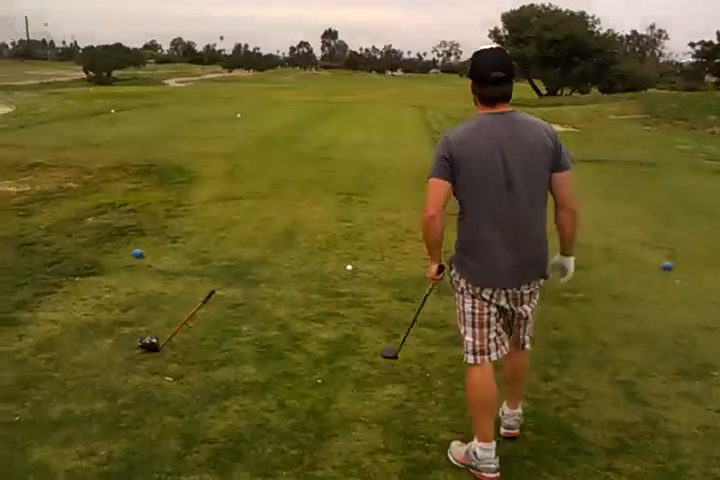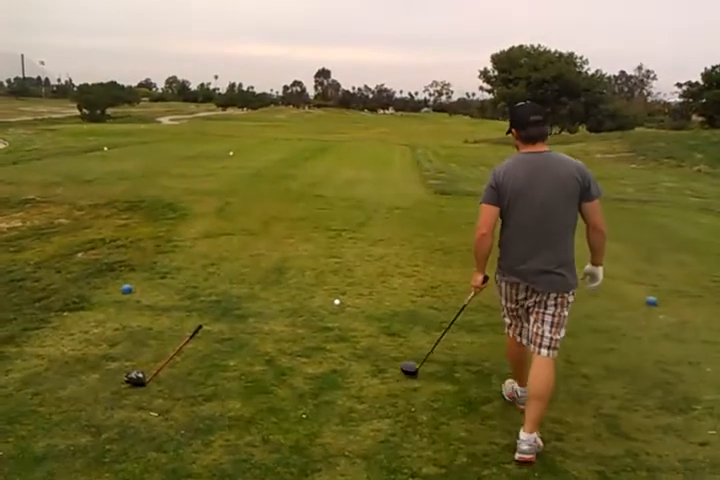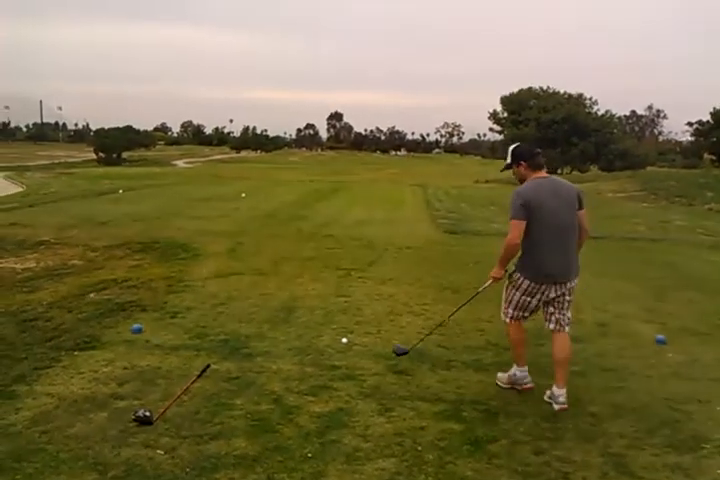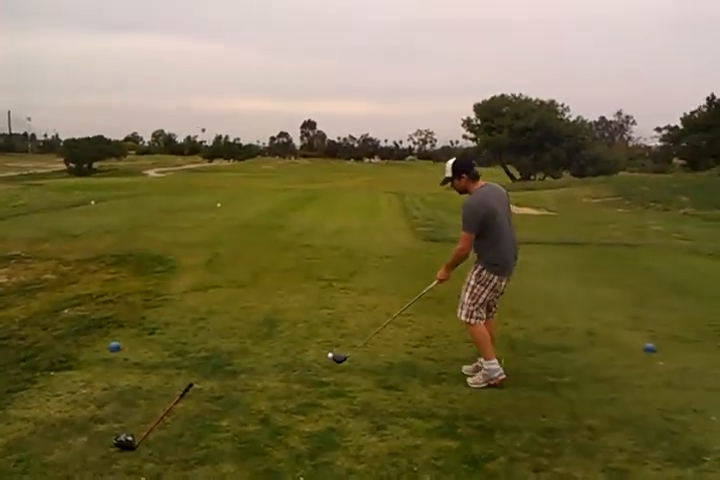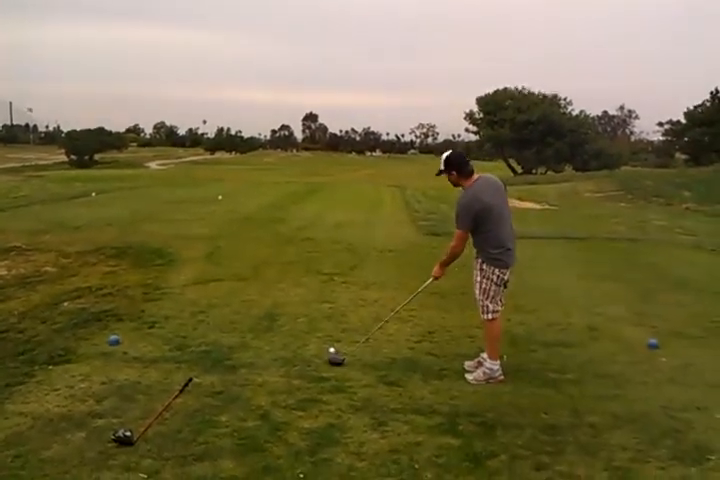
dt=1s
person 1, frame 1
left shoulder: (455, 141)
right shoulder: (545, 134)
left elbow: (433, 213)
right elbow: (567, 205)
left wrist: (434, 260)
right wrist: (567, 252)
left hip: (475, 271)
right hip: (529, 268)
left knee: (479, 359)
right knee: (519, 343)
right ankle: (512, 415)
person 1, frame 2
left shoulder: (502, 173)
right shoulder: (576, 170)
left elbow: (484, 231)
right elbow: (597, 226)
left wrist: (479, 271)
right wrist: (596, 264)
left hip: (513, 276)
right hip: (557, 280)
left knee: (516, 336)
right knee: (544, 354)
left ankle: (520, 388)
right ankle: (529, 437)
person 1, frame 3
left shoulder: (523, 193)
right shoulder: (571, 189)
left elbow: (515, 239)
right elbow: (584, 229)
left wrist: (500, 266)
left hip: (531, 274)
right hip: (565, 274)
left knee: (513, 318)
right knee: (560, 330)
left ankle: (520, 374)
right ankle: (559, 392)
person 1, frame 4
left shoulder: (473, 204)
right shoulder: (497, 189)
left elbow: (464, 248)
right elbow: (506, 221)
left wrist: (447, 269)
left hip: (490, 267)
right hip: (504, 262)
left knee: (470, 316)
right knee: (485, 315)
left ankle: (492, 369)
right ankle: (487, 361)
person 1, frame 5
left shoulder: (467, 201)
right shoulder: (493, 180)
left elbow: (458, 245)
left wrist: (441, 266)
left hip: (491, 260)
right hip: (502, 253)
left knee: (490, 313)
right knee: (490, 311)
left ankle: (492, 367)
right ankle: (488, 356)
